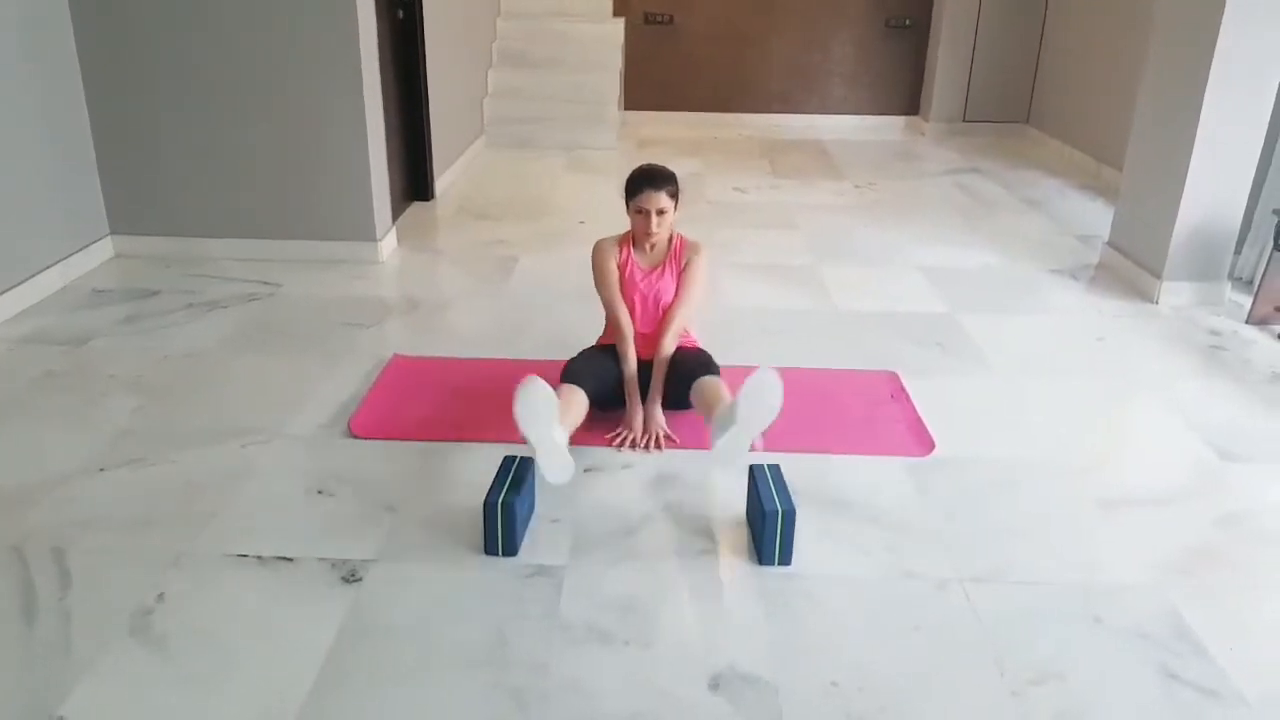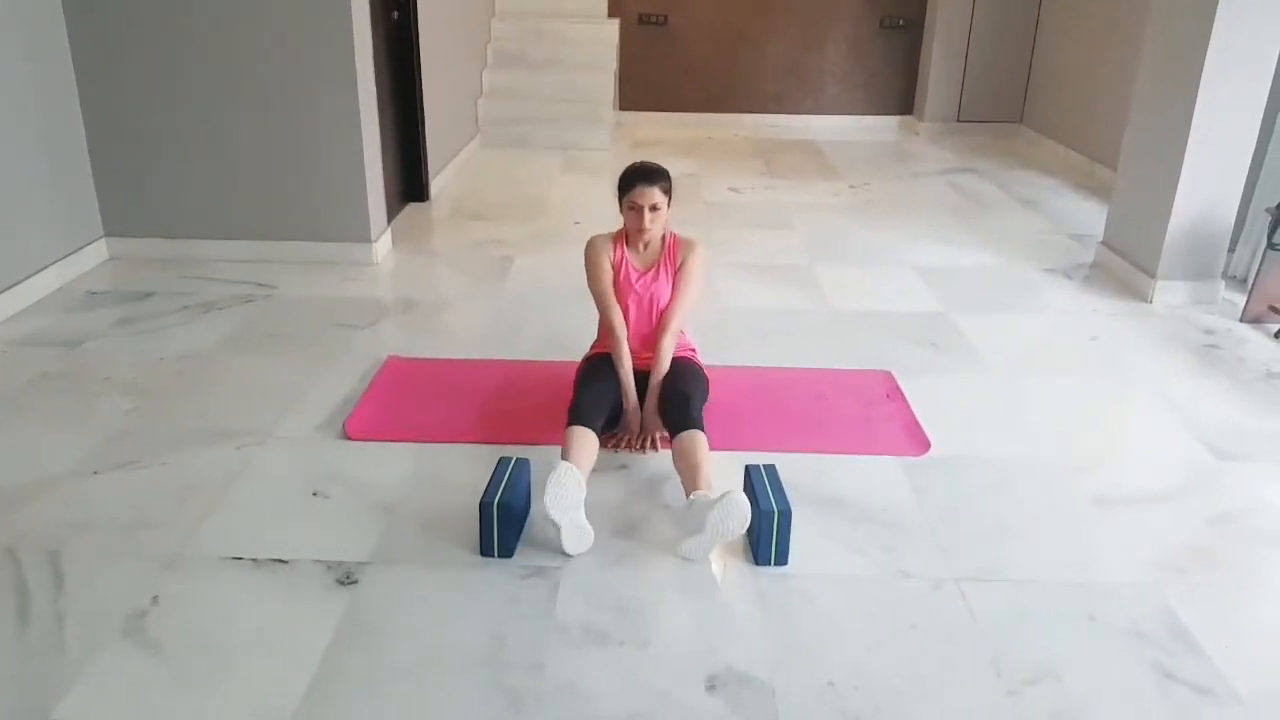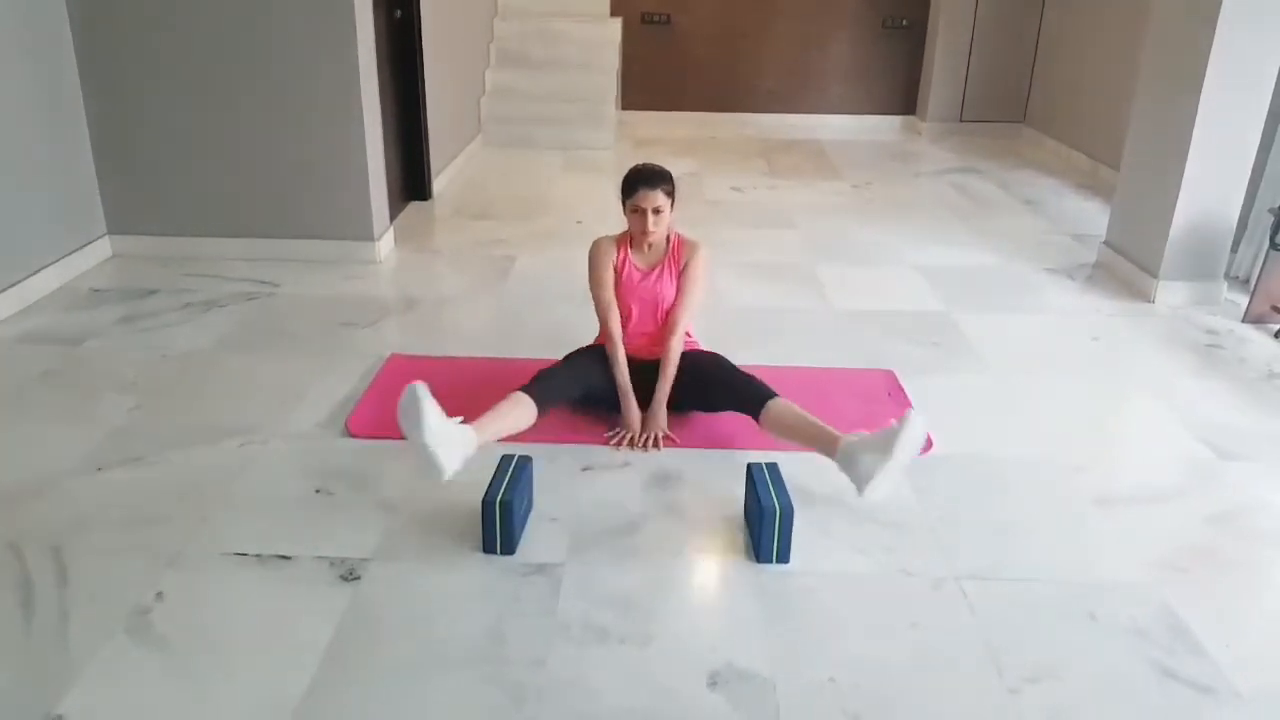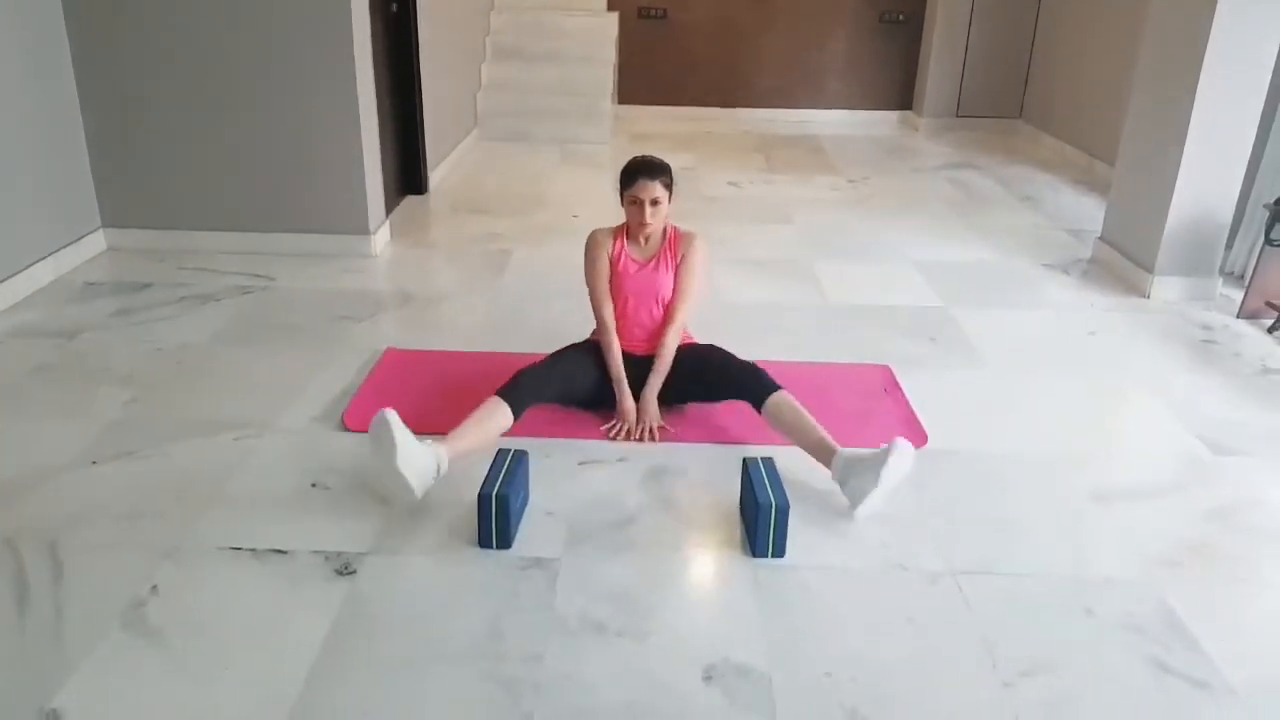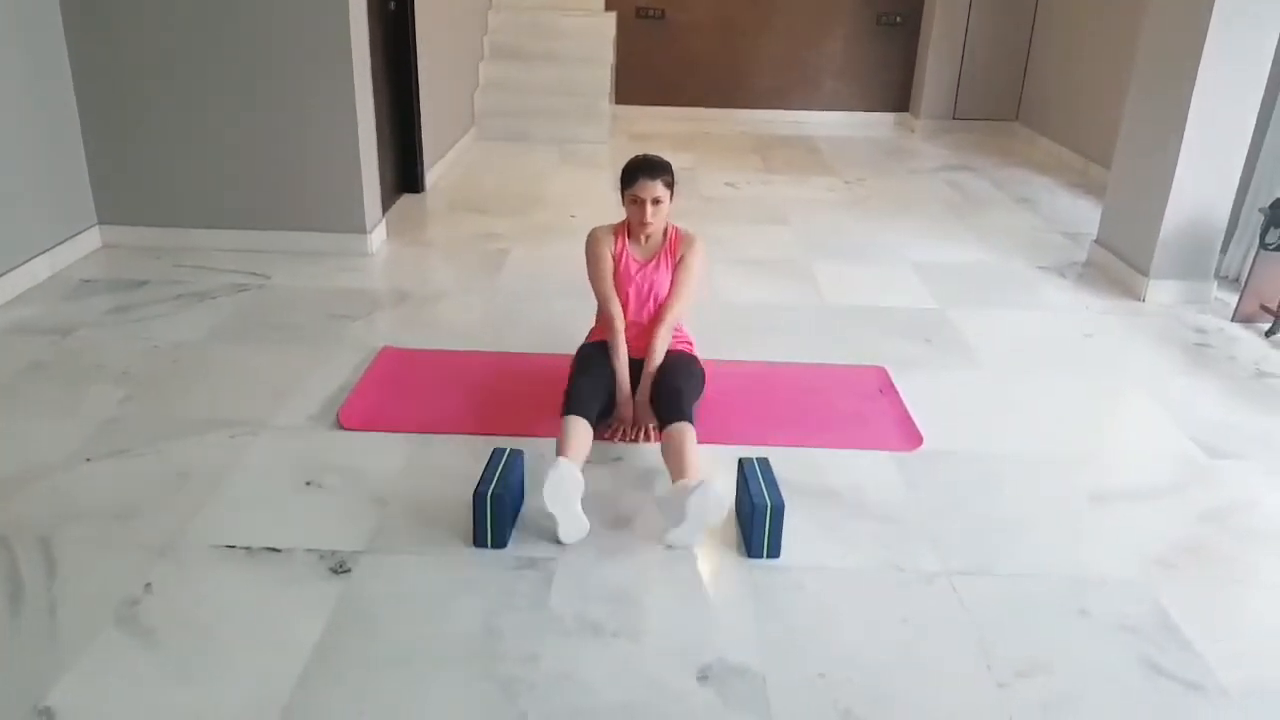
dt=0.5s
person 1, frame 1
left shoulder: (693, 256)
right shoulder: (607, 253)
left elbow: (671, 328)
right elbow: (622, 322)
left wrist: (656, 403)
right wrist: (632, 403)
left hip: (674, 355)
right hip: (621, 357)
left knee: (701, 370)
right knee: (579, 371)
left ankle: (729, 424)
right ankle: (553, 442)
person 1, frame 2
left shoulder: (688, 252)
right shoulder: (601, 249)
left elbow: (669, 330)
right elbow: (616, 327)
left wrist: (652, 404)
right wrist: (630, 403)
left hip: (671, 360)
right hip: (615, 360)
left knee: (685, 405)
right knee: (586, 405)
left ankle: (702, 507)
right ankle: (571, 501)
person 1, frame 3
left shoulder: (691, 253)
right shoulder: (606, 251)
left elbow: (676, 329)
right elbow: (611, 328)
left wrist: (660, 406)
right wrist: (630, 406)
left hip: (674, 362)
right hip: (619, 360)
left knee: (743, 387)
right knee: (552, 380)
left ankle: (852, 452)
right ankle: (457, 443)
person 1, frame 4
left shoulder: (689, 246)
right shoulder: (602, 243)
left elbow: (674, 322)
right elbow: (605, 321)
left wrist: (652, 392)
right wrist: (623, 392)
left hip: (669, 359)
right hip: (613, 356)
left knee: (747, 377)
right knee: (532, 380)
left ankle: (843, 466)
right ankle: (431, 460)
person 1, frame 5
left shoulder: (688, 246)
right shoulder: (602, 240)
left elbow: (667, 321)
right elbow: (613, 314)
left wrist: (644, 393)
right wrist: (623, 393)
left hip: (668, 354)
right hip: (612, 350)
left knee: (675, 396)
right knee: (583, 392)
left ankle: (687, 495)
right ankle: (568, 493)
